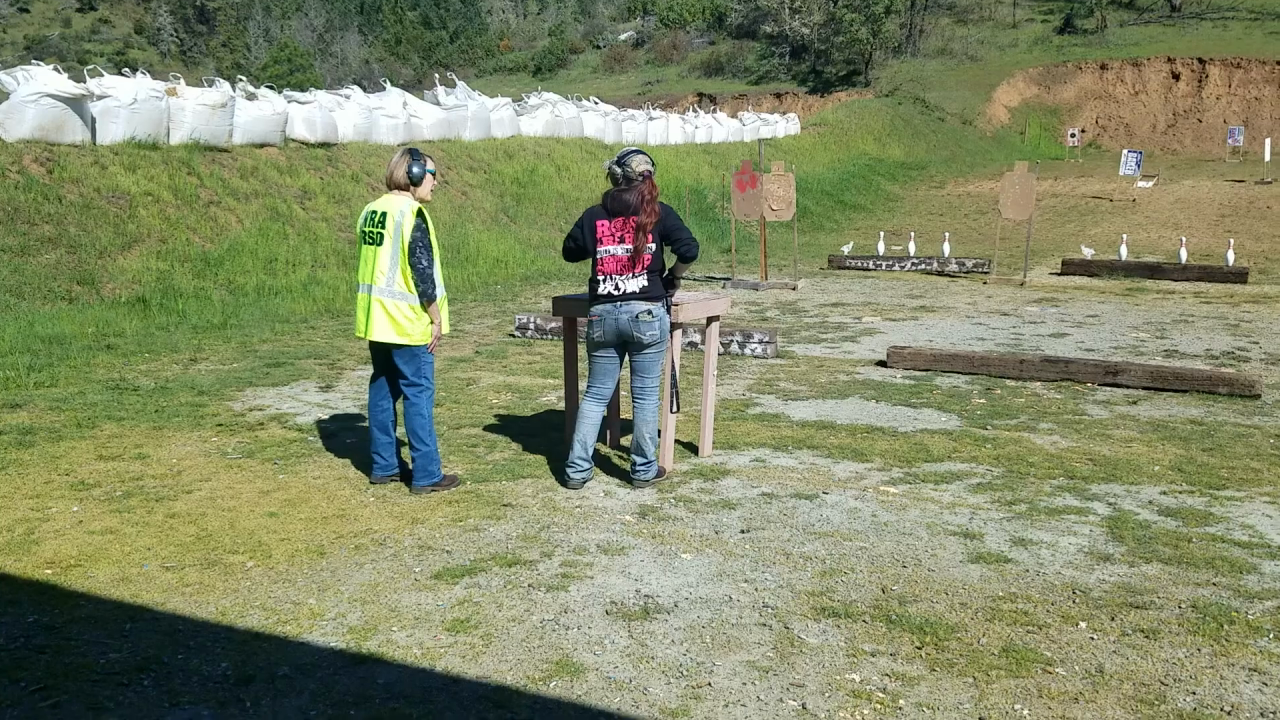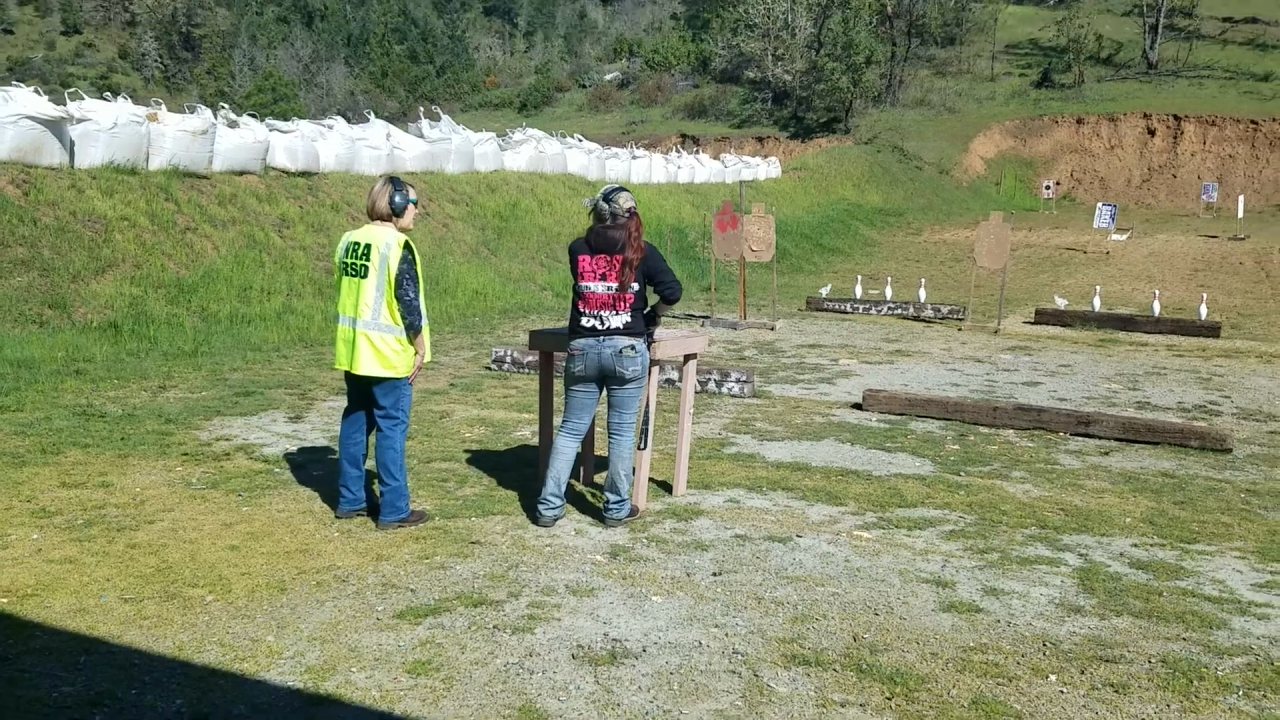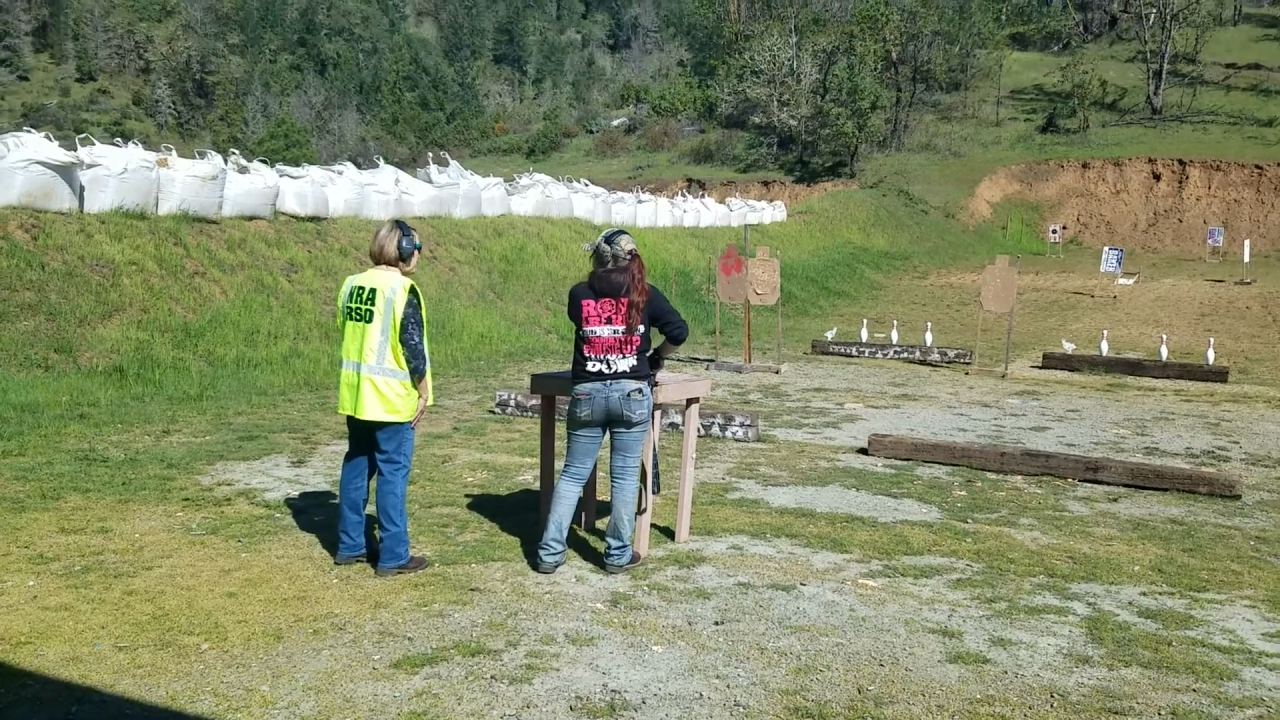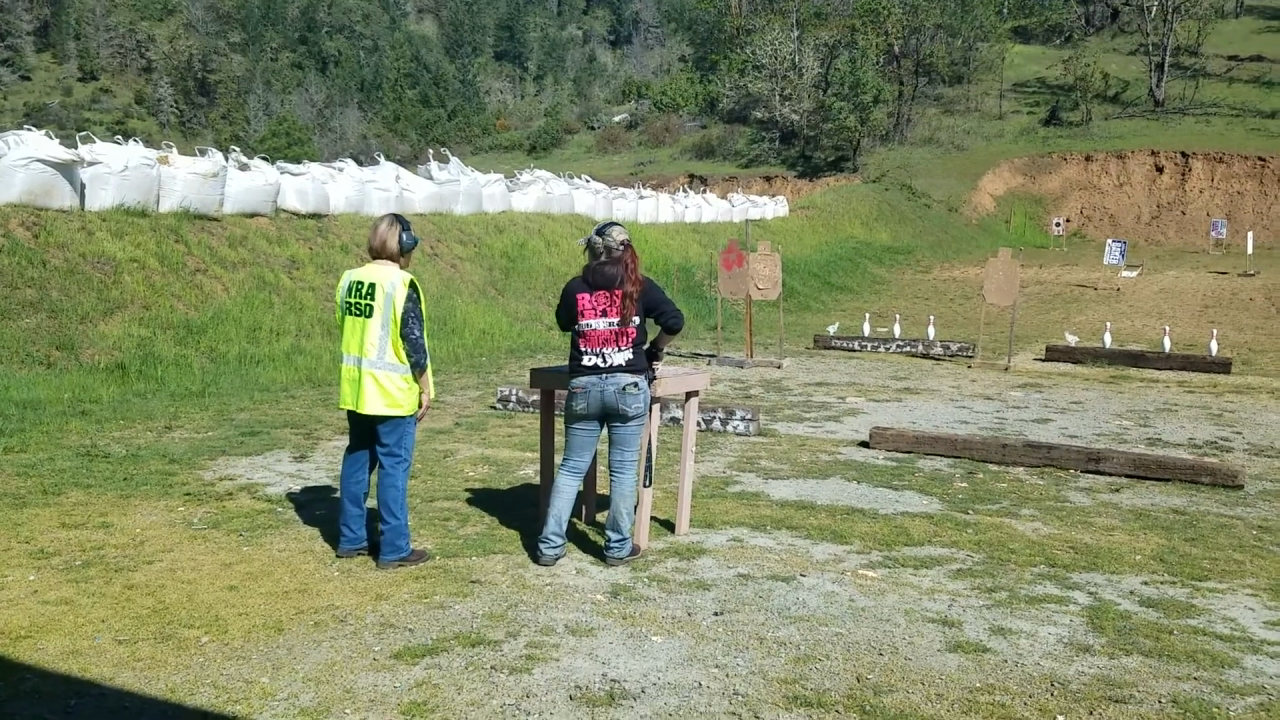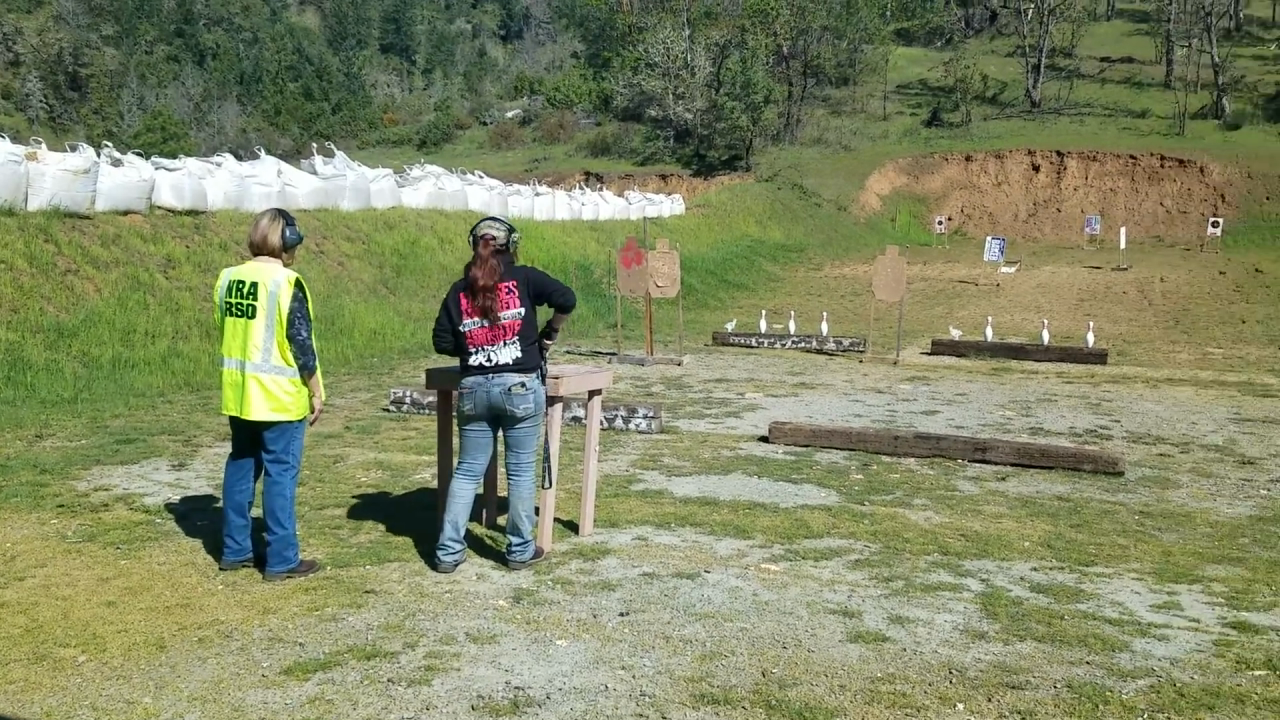
dt=0.5s
person 1, frame 1
left shoulder: (371, 211)
right shoulder: (412, 214)
right elbow: (423, 272)
right wrist: (436, 319)
left hip: (377, 319)
right hip: (407, 321)
left knee: (382, 389)
right knee: (418, 393)
left ankle: (383, 466)
right ankle: (426, 474)
person 1, frame 2
left shoulder: (348, 241)
right shoulder: (398, 245)
left elbow: (345, 293)
right elbow: (408, 303)
right wrist: (420, 348)
left hip: (353, 351)
right hip: (388, 353)
left knee: (355, 421)
right knee: (392, 427)
left ankle: (351, 500)
right ankle: (394, 509)
person 1, frame 3
left shoulder: (352, 285)
right shoulder: (403, 289)
left elbow: (347, 335)
right elbow: (413, 348)
right wrist: (423, 392)
left hip: (356, 395)
right hip: (392, 398)
left knee: (356, 466)
right knee: (392, 472)
left ankle: (349, 545)
right ankle: (393, 556)
person 1, frame 4
left shoulder: (349, 280)
right shoulder: (402, 284)
right elbow: (414, 342)
right wrist: (425, 388)
left hip: (356, 390)
right hip: (393, 393)
left knee: (357, 459)
right knee: (393, 467)
left ankle: (350, 538)
right ankle: (394, 549)
person 1, frame 5
left shoulder: (228, 278)
right shoulder: (286, 282)
left elbow: (226, 333)
right elbow: (301, 344)
right wrist: (315, 392)
left hip: (239, 393)
right hip: (279, 397)
left knee: (240, 467)
right knee: (280, 474)
left ankle: (234, 550)
right ankle: (281, 560)
person 2, frame 1
left shoulder: (593, 216)
right shoulder: (658, 213)
left elbow: (569, 252)
right elbow: (689, 249)
right wrist: (672, 278)
left hip: (602, 315)
right hip: (646, 313)
left knee: (596, 394)
right knee: (646, 395)
left ankle: (577, 469)
right ankle: (644, 469)
person 2, frame 2
left shoulder: (578, 249)
right shoulder: (641, 251)
right elbow: (672, 292)
right wrist: (652, 315)
left hip: (583, 349)
right hip: (627, 349)
left knee: (571, 429)
right knee: (622, 431)
left ankle: (549, 506)
right ankle: (617, 508)
person 2, frame 3
left shoulder: (579, 294)
right shoulder: (645, 294)
right elbow: (678, 331)
right wrist: (656, 358)
left hip: (587, 394)
right hip: (632, 393)
left knee: (573, 474)
right knee: (625, 476)
left ankle: (550, 553)
right ankle: (618, 555)
person 2, frame 4
left shoulder: (575, 288)
right shoulder: (639, 285)
left elbow: (564, 323)
right elbow: (674, 321)
right wrist: (655, 350)
left hip: (583, 387)
right hip: (628, 387)
left knee: (571, 467)
right knee: (623, 469)
left ankle: (550, 545)
right ankle: (618, 547)
person 2, frame 5
left shoulder: (459, 290)
right shoulder: (524, 278)
left elbow: (442, 342)
right elbow: (566, 299)
right wrist: (550, 331)
left hip: (474, 388)
right hip: (521, 386)
left knee: (467, 471)
right knee: (521, 471)
left ankle: (448, 551)
right ankle: (520, 550)
